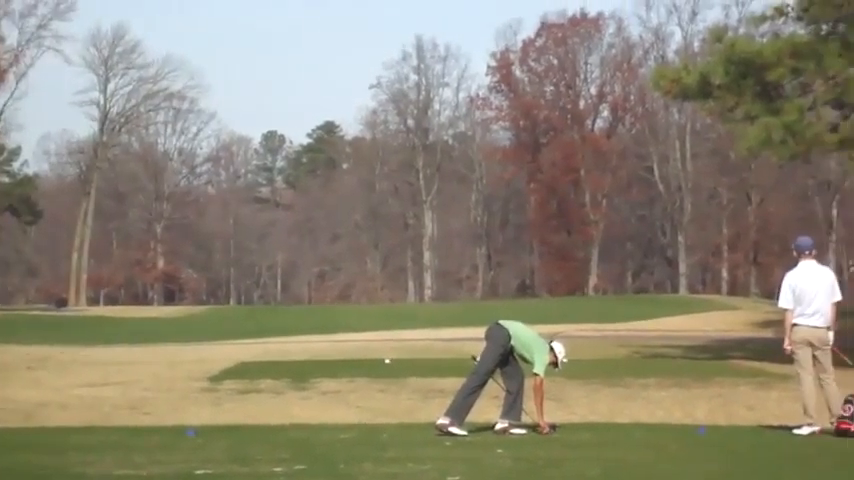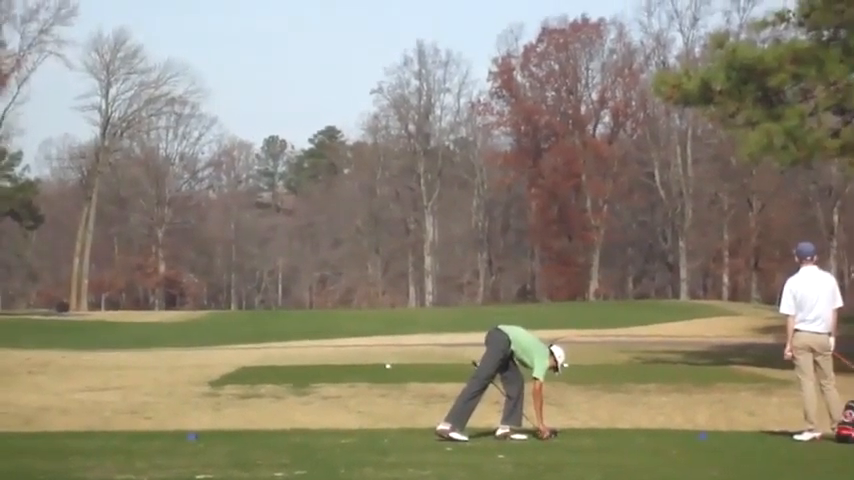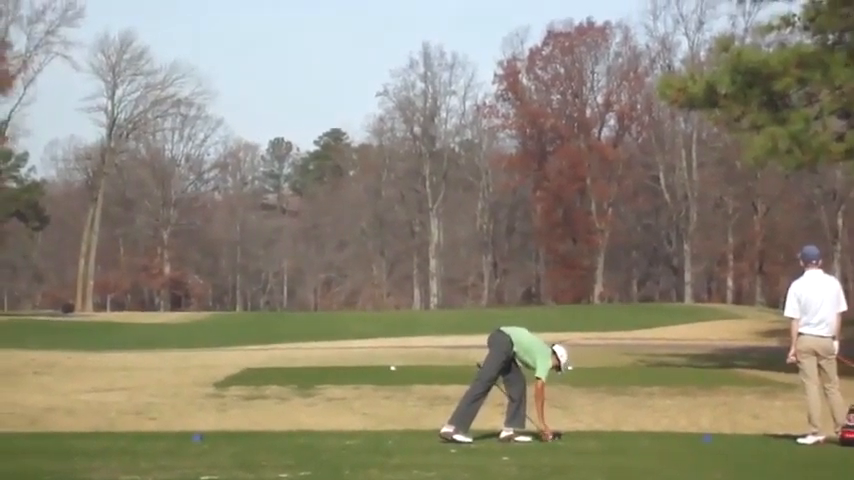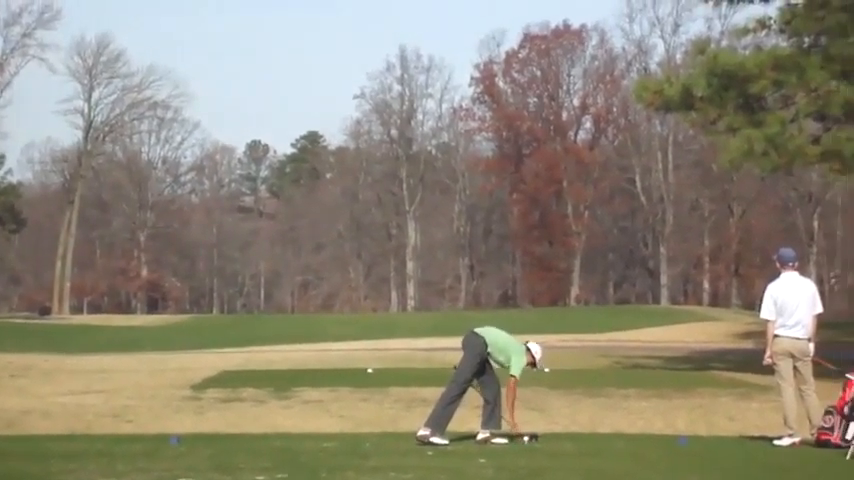
dt=0.1s
person 1, frame 1
left shoulder: (792, 276)
right shoulder: (827, 273)
left elbow: (789, 311)
right elbow: (833, 305)
left wrist: (787, 337)
right wrist: (831, 330)
left hip: (801, 331)
right hip: (822, 331)
left knee: (806, 377)
right knee: (827, 376)
left ankle: (811, 422)
right ankle: (838, 418)
person 1, frame 2
left shoulder: (793, 282)
right shoulder: (829, 279)
left elbow: (791, 316)
right elbow: (834, 311)
left wrist: (789, 343)
right wrist: (832, 336)
left hip: (802, 336)
right hip: (823, 336)
left knee: (807, 383)
right knee: (828, 382)
left ankle: (811, 428)
right ankle: (839, 424)
person 1, frame 3
left shoulder: (798, 285)
right shoulder: (833, 283)
left elbow: (795, 320)
right elbow: (838, 315)
left wrist: (793, 346)
right wrist: (836, 340)
left hip: (806, 340)
right hip: (827, 340)
left knee: (811, 387)
right knee: (832, 386)
left ankle: (815, 432)
right ankle: (842, 428)
person 1, frame 4
left shoulder: (774, 287)
right shoulder: (809, 285)
left elbow: (771, 322)
right elbow: (814, 317)
left wrist: (768, 348)
right wrist: (811, 342)
left hip: (781, 341)
right hip: (802, 342)
left knee: (787, 388)
right knee: (808, 388)
left ankle: (791, 434)
right ankle: (818, 430)
person 2, frame 1
left shoulder: (540, 346)
right shoulder: (543, 353)
right elbow: (538, 385)
right wrist: (541, 418)
left hip: (498, 331)
right hip: (501, 335)
left knee: (516, 377)
right knee: (479, 377)
left ankle: (506, 421)
right ankle: (448, 420)
person 2, frame 2
left shoulder: (540, 349)
right shoulder: (544, 358)
right elbow: (537, 389)
right wrist: (541, 423)
left hip: (497, 335)
right hip: (501, 340)
left knee: (515, 382)
right knee: (479, 382)
left ankle: (507, 427)
right ankle: (448, 426)
person 2, frame 3
left shoulder: (542, 350)
right shoulder: (546, 358)
right elbow: (539, 389)
right wrist: (542, 422)
left hip: (499, 337)
right hip: (503, 342)
left knee: (518, 383)
right knee: (482, 384)
left ankle: (511, 429)
right ankle: (452, 428)
person 2, frame 4
left shoulder: (515, 346)
right shoulder: (520, 354)
right elbow: (512, 386)
right wrist: (511, 418)
left hip: (473, 338)
right hip: (477, 343)
left knee: (492, 386)
right knee: (457, 387)
left ankle: (487, 431)
right ankle: (428, 430)
